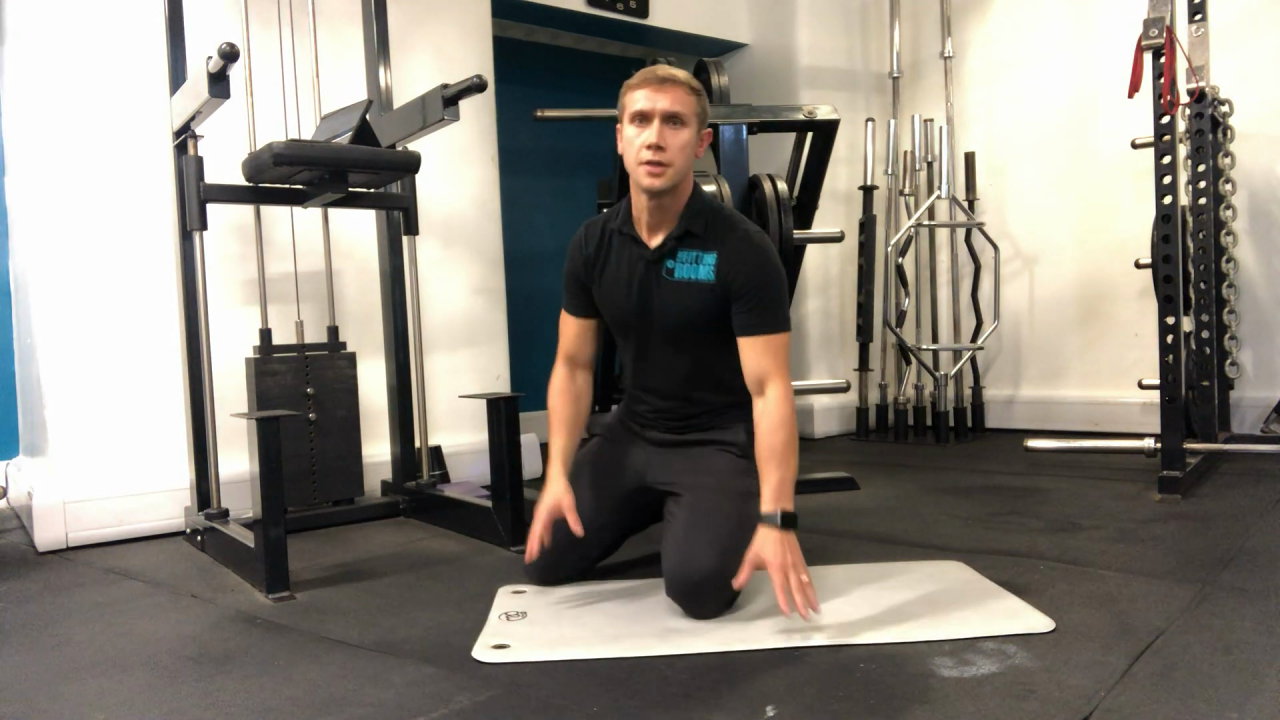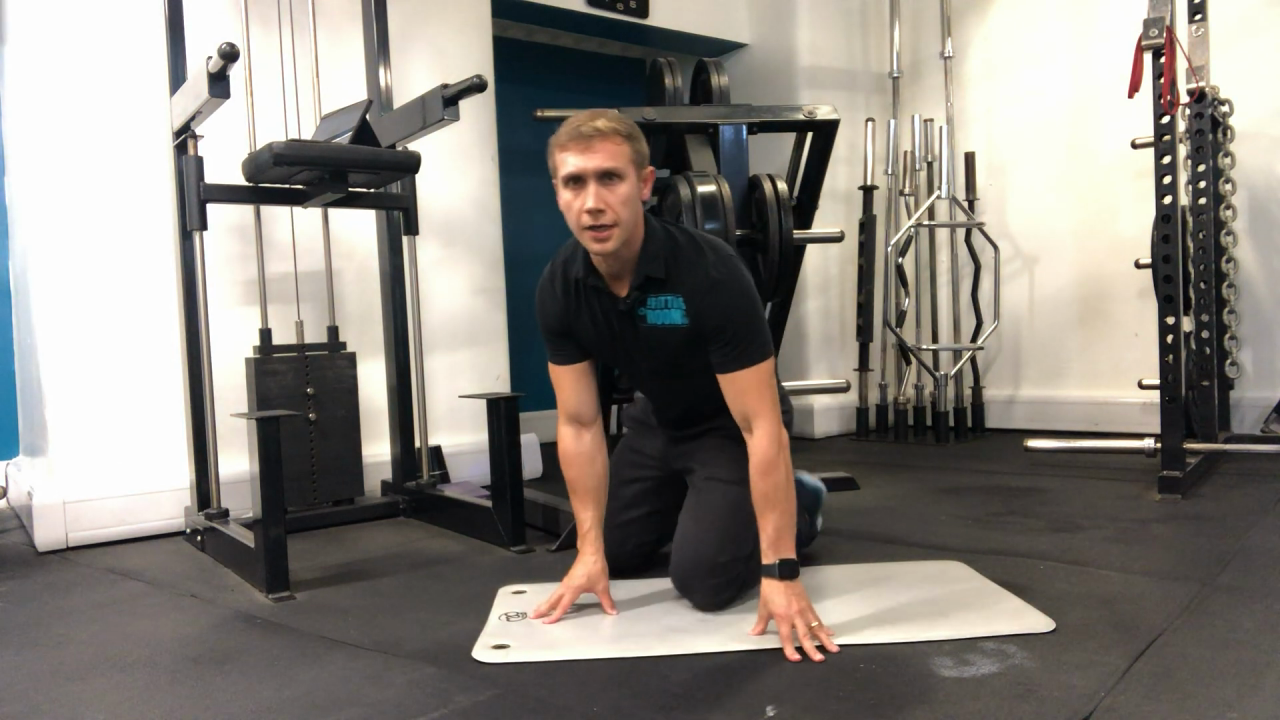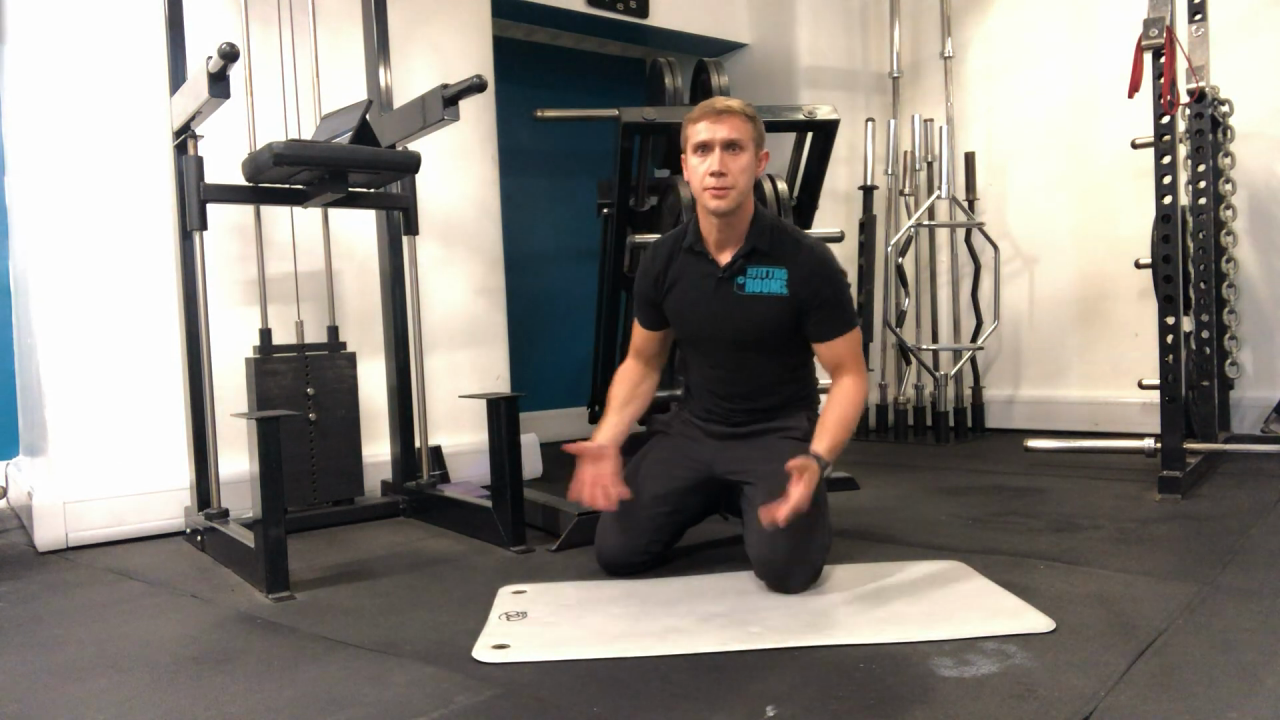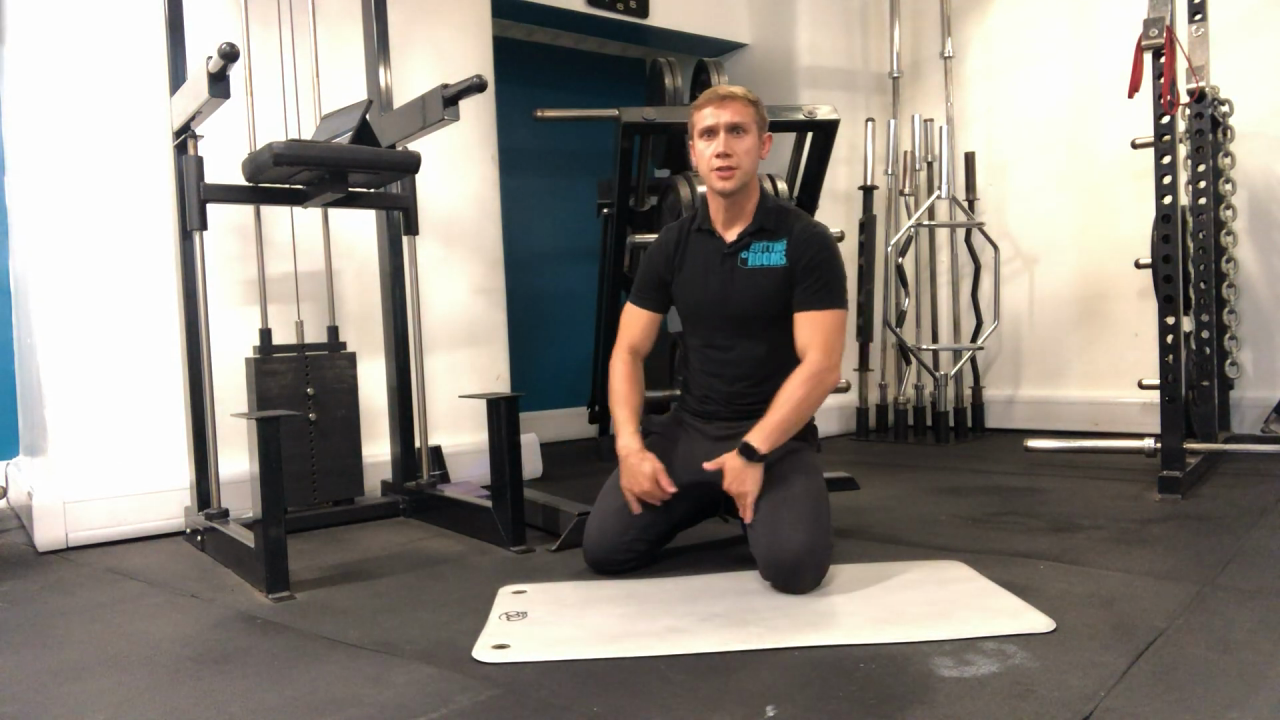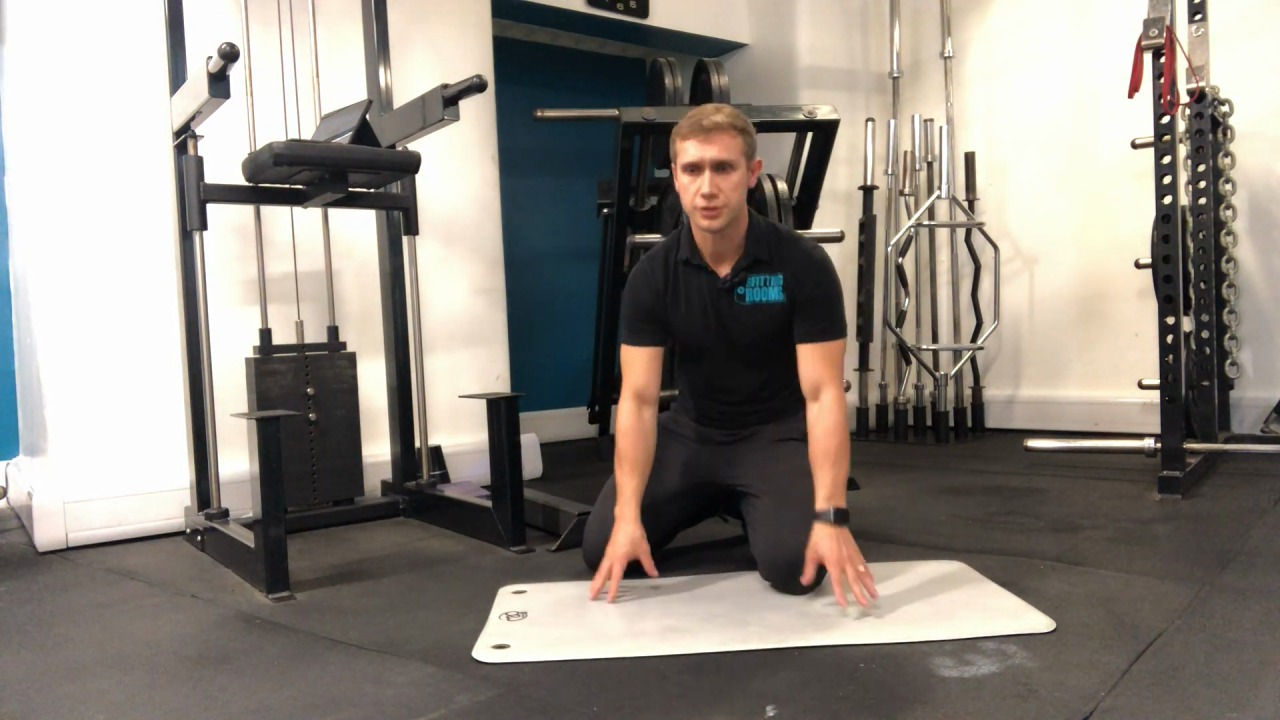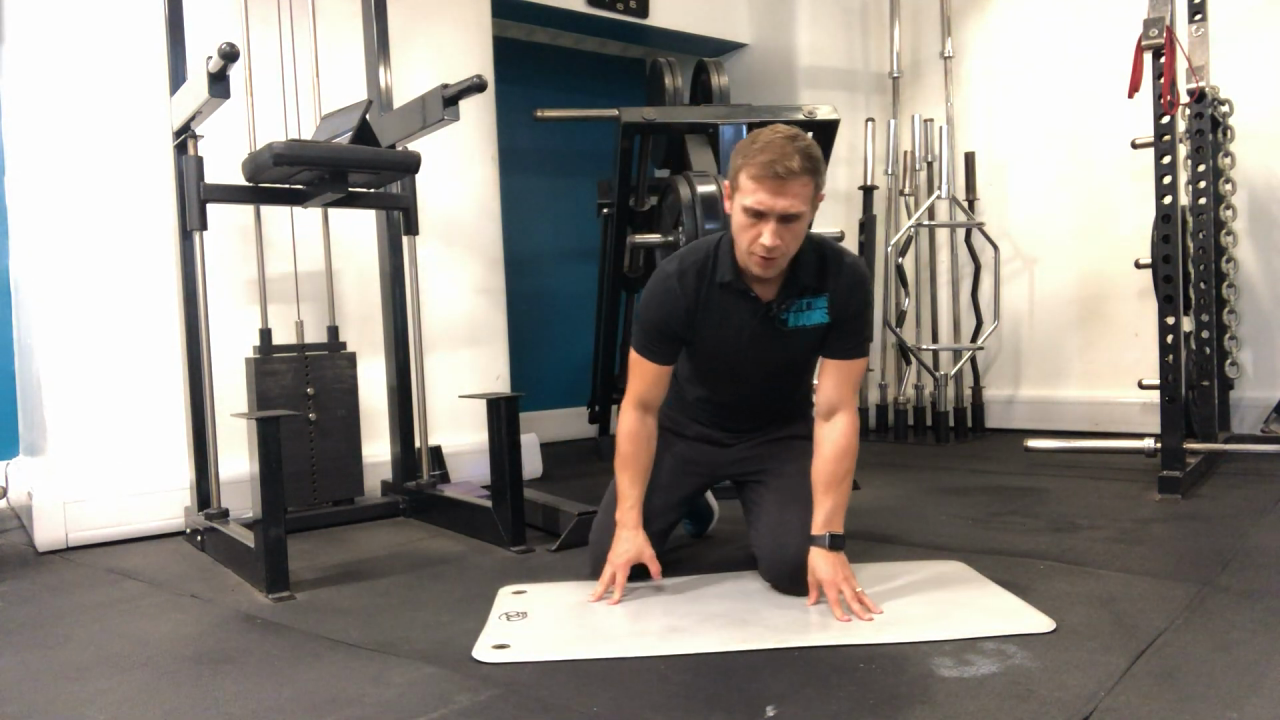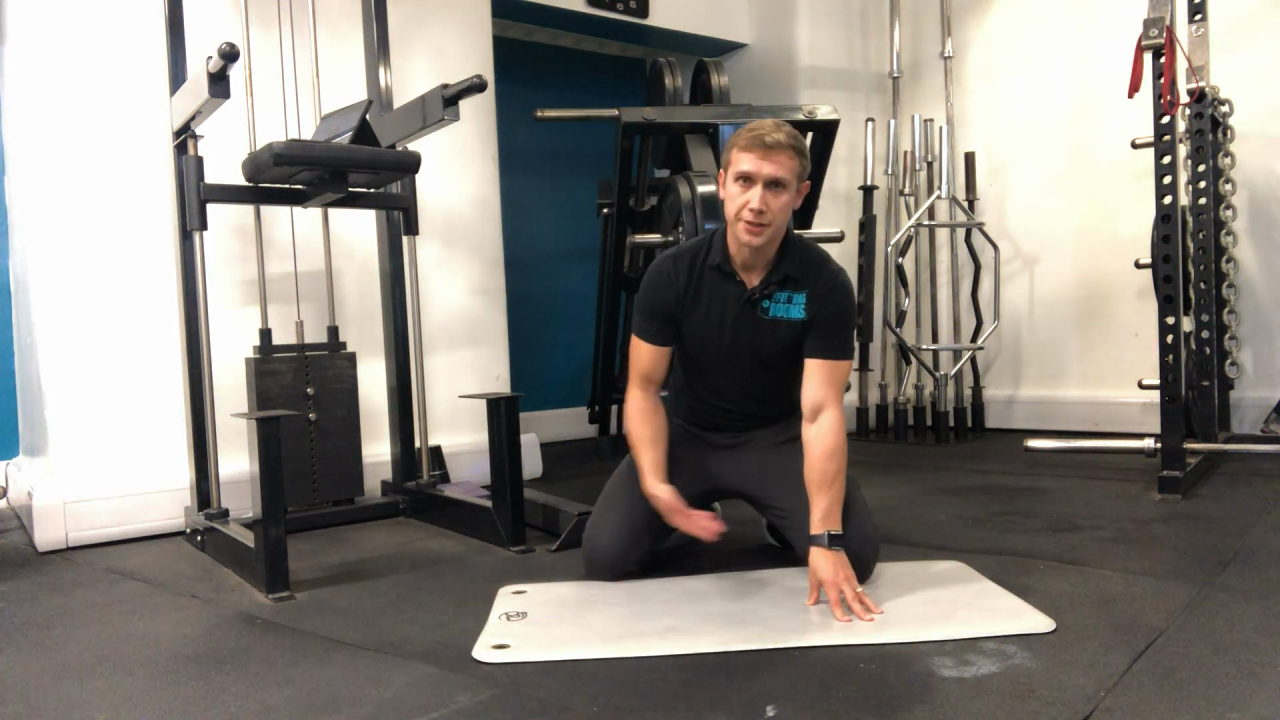
dt=0.7s
person 1, frame 1
left shoulder: (743, 251)
right shoulder: (591, 245)
left elbow: (770, 390)
right elbow: (573, 367)
left wrist: (776, 519)
right wrist: (557, 476)
left hip: (719, 443)
right hip: (632, 435)
left knee: (699, 587)
right knee: (548, 562)
left ankle: (738, 515)
right ankle: (657, 508)
person 1, frame 2
left shoulder: (711, 274)
right shoulder: (558, 287)
left elbow: (761, 427)
right elbow: (579, 424)
left wrist: (779, 572)
right wrist: (590, 550)
left hip: (730, 428)
right hip: (657, 424)
left knee: (703, 579)
right knee: (617, 556)
left ankle: (795, 504)
right ankle: (701, 503)
person 1, frame 3
left shoulder: (806, 263)
right shoulder: (663, 260)
left elbow: (849, 377)
right elbow: (642, 363)
left wrist: (816, 460)
right wrist: (606, 438)
left hip: (776, 437)
right hip: (693, 432)
left knee: (786, 566)
right knee: (618, 551)
left ankle: (786, 503)
right ankle: (711, 498)
person 1, frame 4
left shoulder: (806, 242)
right shoulder: (671, 245)
left elbow: (821, 367)
right elbow: (628, 352)
left wrist: (752, 452)
right wrist: (630, 444)
left hip: (777, 436)
right hip: (689, 428)
left knee: (794, 565)
right knee: (604, 549)
left ankle: (758, 505)
right ankle: (705, 502)
person 1, frame 5
left shoulder: (803, 265)
right shoulder: (652, 274)
left elbow: (823, 394)
right elbow: (639, 399)
left wrist: (830, 516)
right wrist: (627, 515)
left hip: (776, 436)
right hip: (689, 434)
left knee: (793, 567)
right knee: (603, 551)
left ankle: (754, 506)
right ankle: (715, 498)
person 1, frame 6
left shoulder: (844, 280)
right shoulder: (677, 281)
left elbow: (835, 413)
right elbow: (641, 408)
left wrist: (827, 540)
right wrist: (629, 524)
left hip: (781, 434)
right hip: (685, 431)
left knee: (793, 569)
right knee: (612, 560)
left ankle: (754, 505)
right ankle: (694, 502)
person 1, frame 7
left shoulder: (826, 284)
right shoulder: (672, 272)
left elbow: (821, 412)
right elbow: (642, 389)
left wrist: (825, 538)
right wrist: (655, 483)
left hip: (776, 437)
right hip: (689, 435)
left knee: (855, 555)
right knee: (606, 556)
left ankle: (775, 516)
right ankle: (691, 508)
